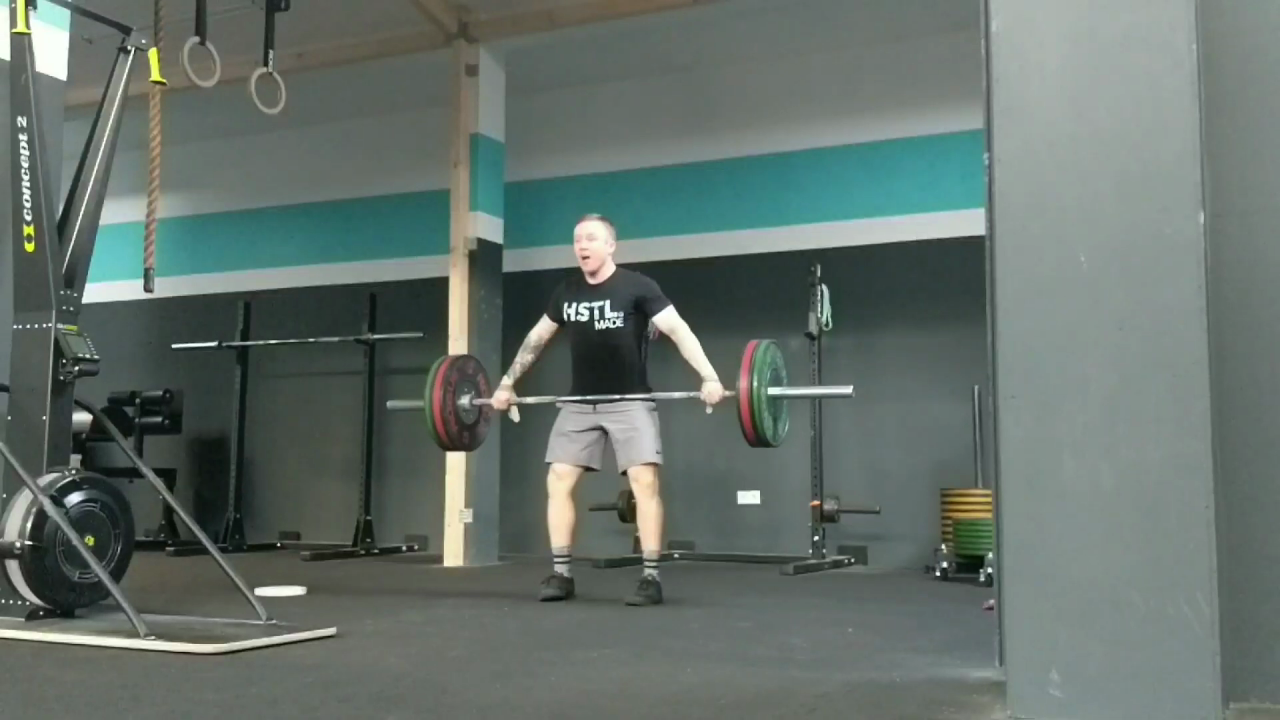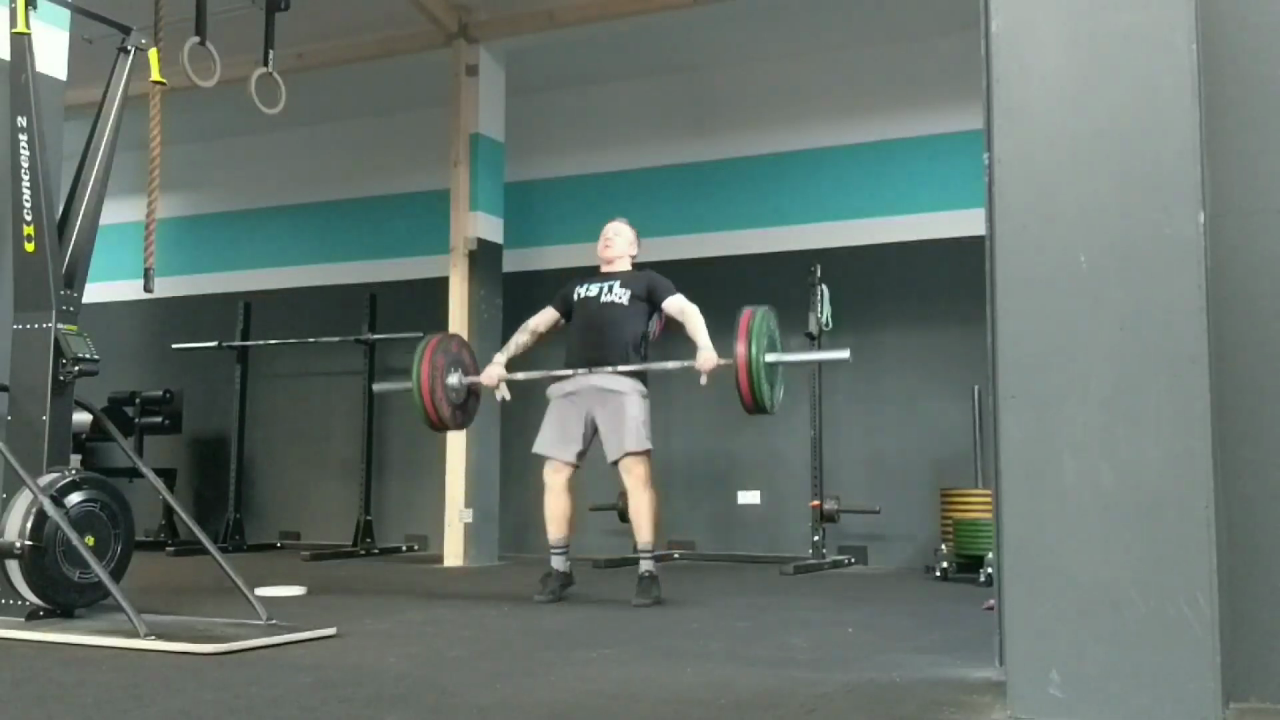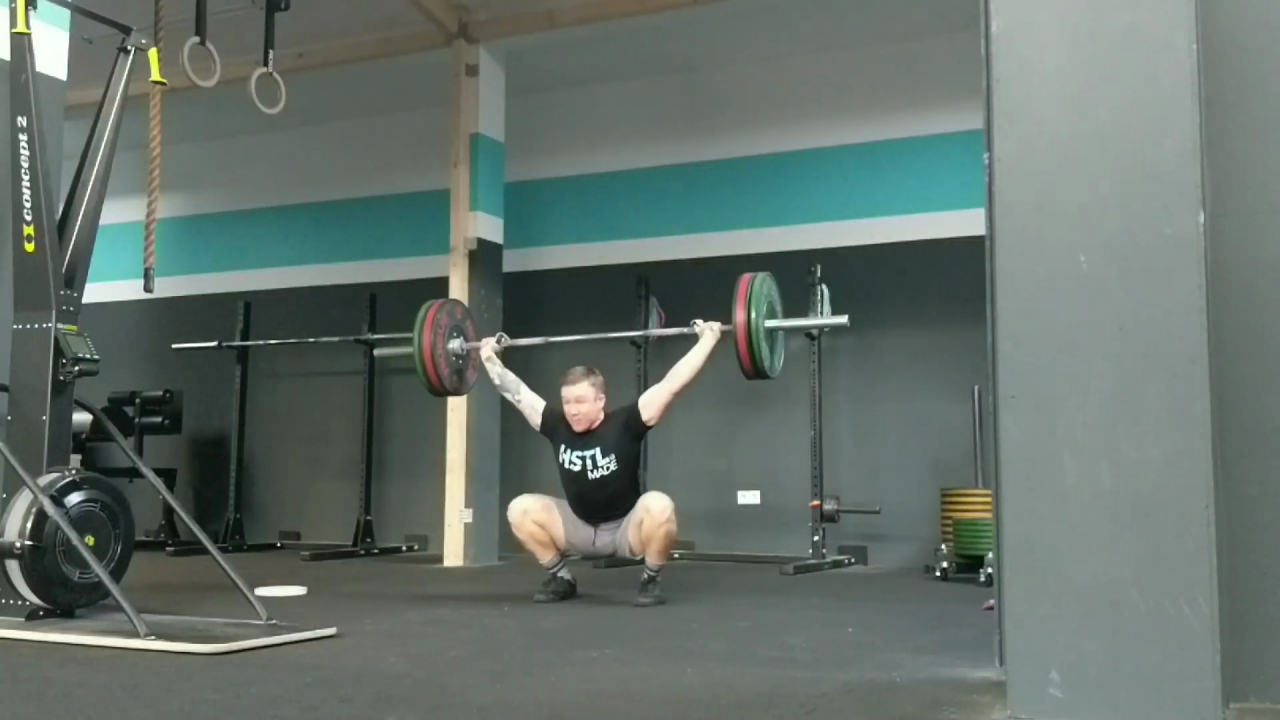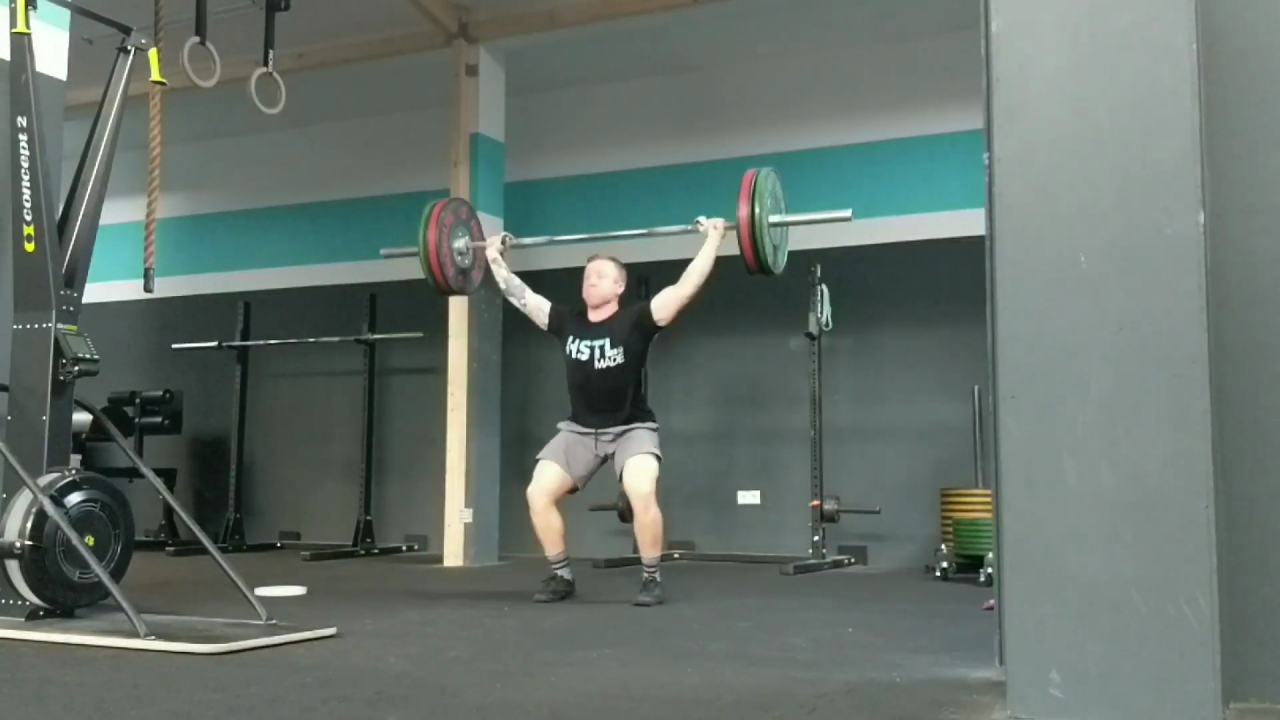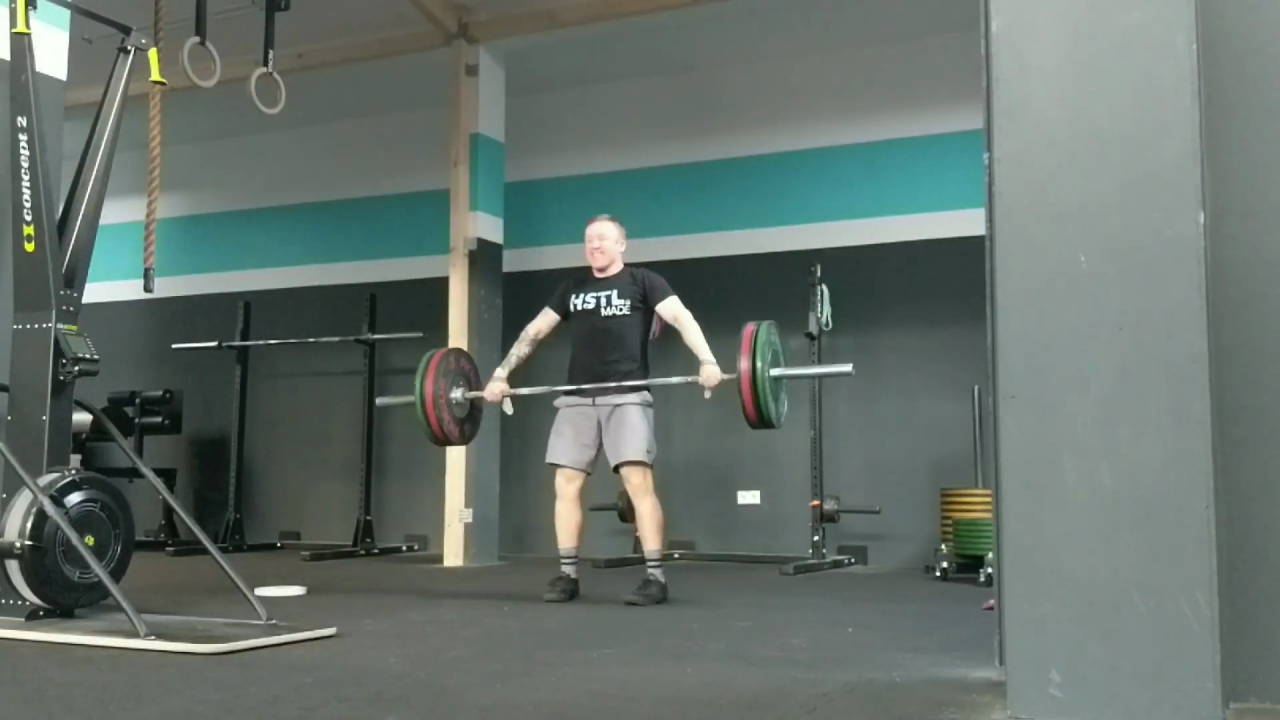
dt=1s
person 1, frame 1
left shoulder: (636, 286)
right shoulder: (566, 292)
left elbow: (677, 329)
right elbow: (536, 339)
left wrist: (708, 377)
right wrist: (507, 383)
left hip: (631, 404)
right hip: (580, 406)
left knee: (644, 482)
right knee: (559, 480)
left ankle: (650, 577)
right ankle: (561, 574)
person 1, frame 2
left shoulder: (646, 281)
right shoulder: (578, 286)
left elbow: (686, 311)
right elbow: (537, 323)
left wrist: (705, 347)
right wrist: (500, 360)
left hip: (621, 387)
right hip: (570, 387)
left knee: (636, 477)
right knee: (554, 478)
left ankle: (647, 573)
right ankle: (559, 569)
person 1, frame 3
left shoulder: (625, 425)
right shoulder: (556, 425)
left elbow: (671, 384)
right elbow: (517, 392)
left wrist: (707, 339)
right wrist: (488, 356)
left hip: (627, 528)
right hip: (579, 528)
left knee: (659, 507)
right knee: (520, 509)
left ankle: (650, 581)
right ankle: (561, 577)
person 1, frame 4
left shoulder: (636, 320)
right shoulder: (566, 320)
left elbow: (687, 287)
right elbow: (520, 296)
left wrist: (711, 240)
right wrist: (496, 258)
left hip: (630, 427)
right hip: (580, 428)
left knee: (641, 492)
right knee: (538, 493)
left ankle: (652, 579)
right ankle: (561, 575)
person 1, frame 5
left shoulder: (643, 281)
right shoulder: (573, 287)
left elbow: (681, 317)
right elbow: (535, 330)
left wrist: (707, 361)
right wrist: (502, 373)
left hip: (626, 398)
right hip: (577, 399)
left knee: (639, 484)
right knee: (566, 485)
left ankle: (655, 577)
right ankle: (568, 574)
